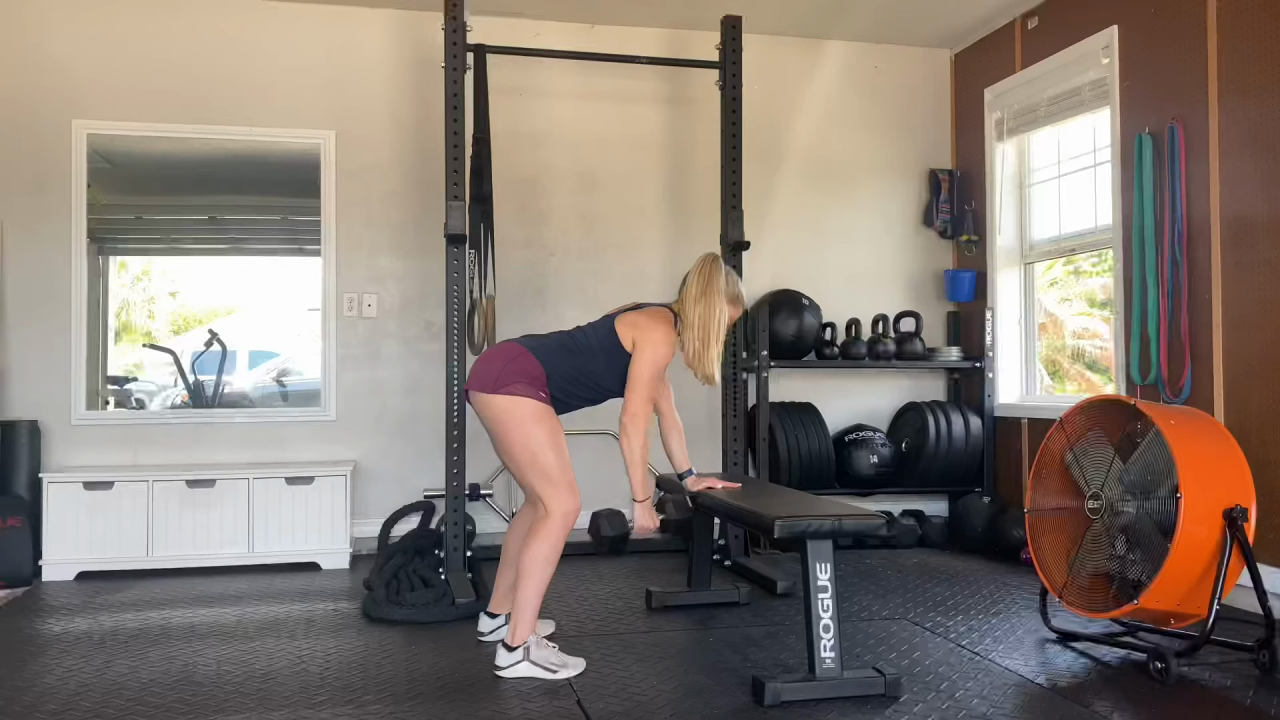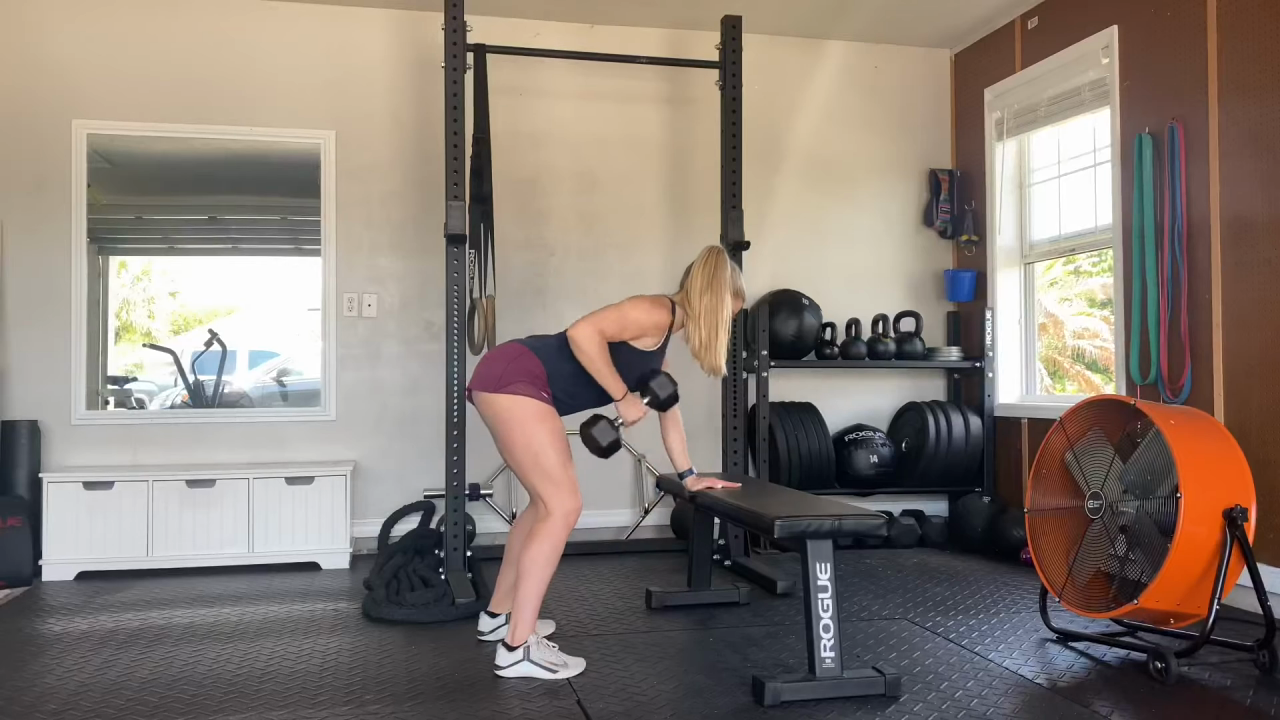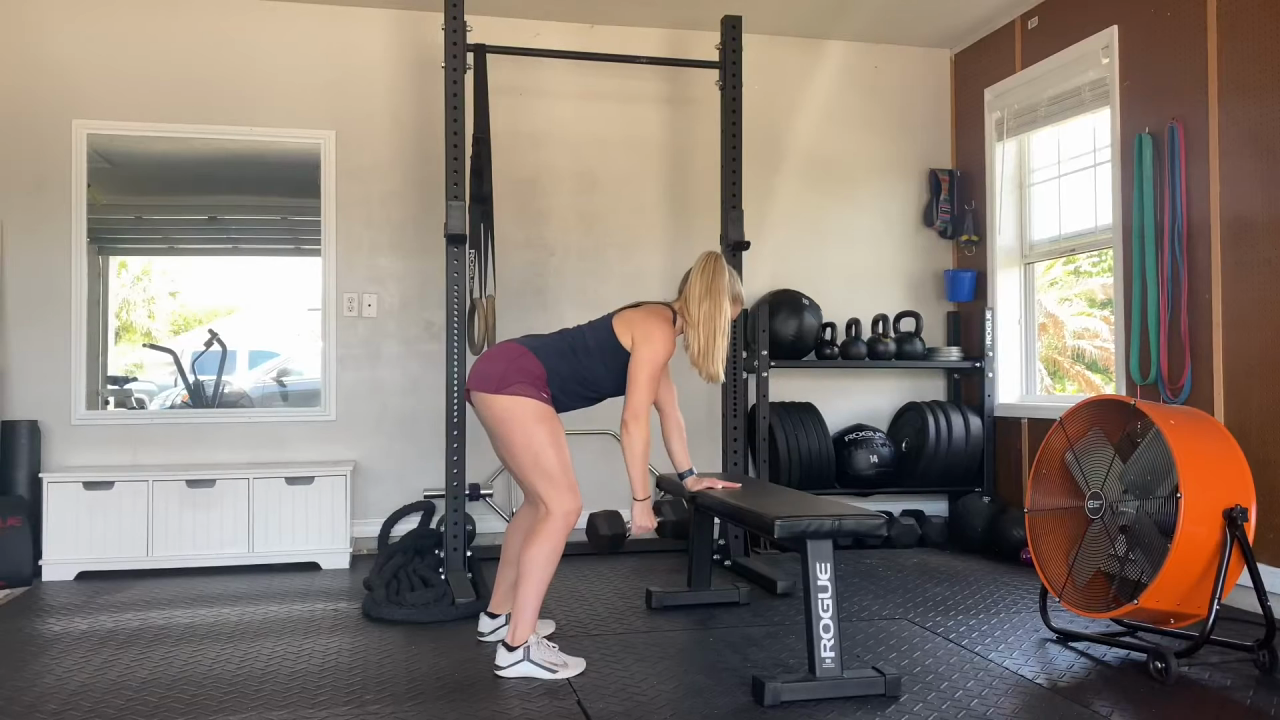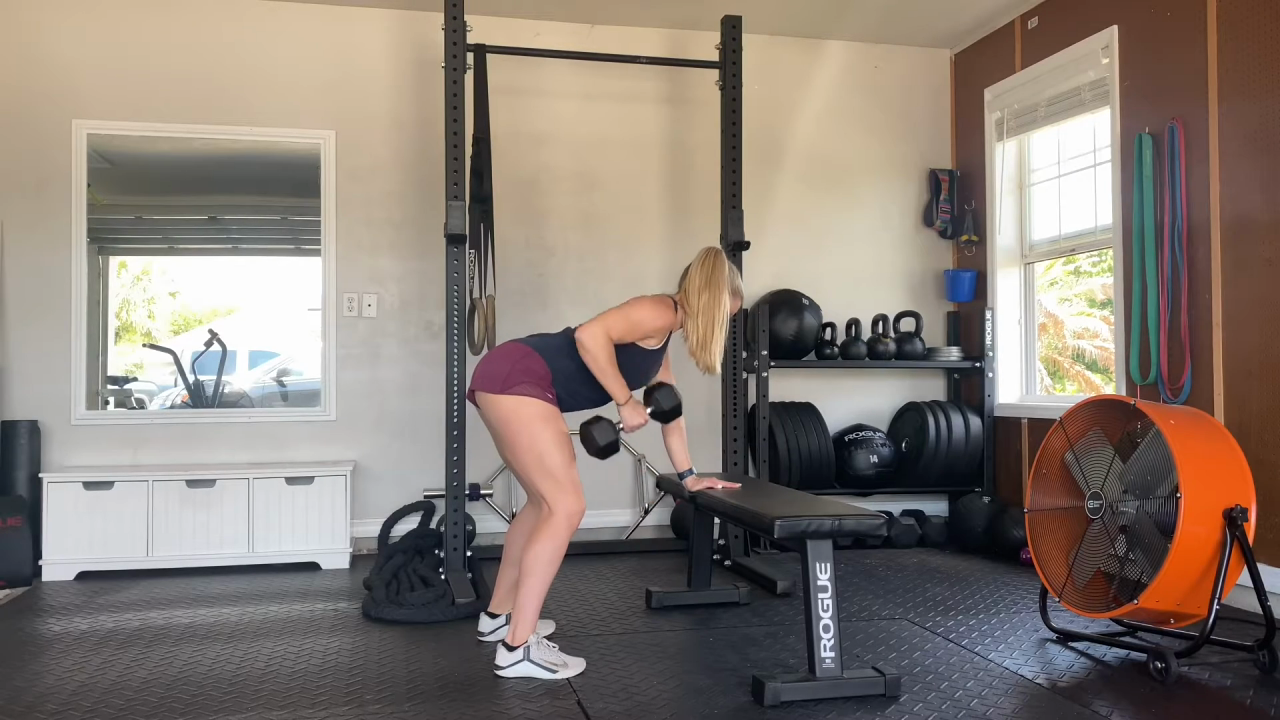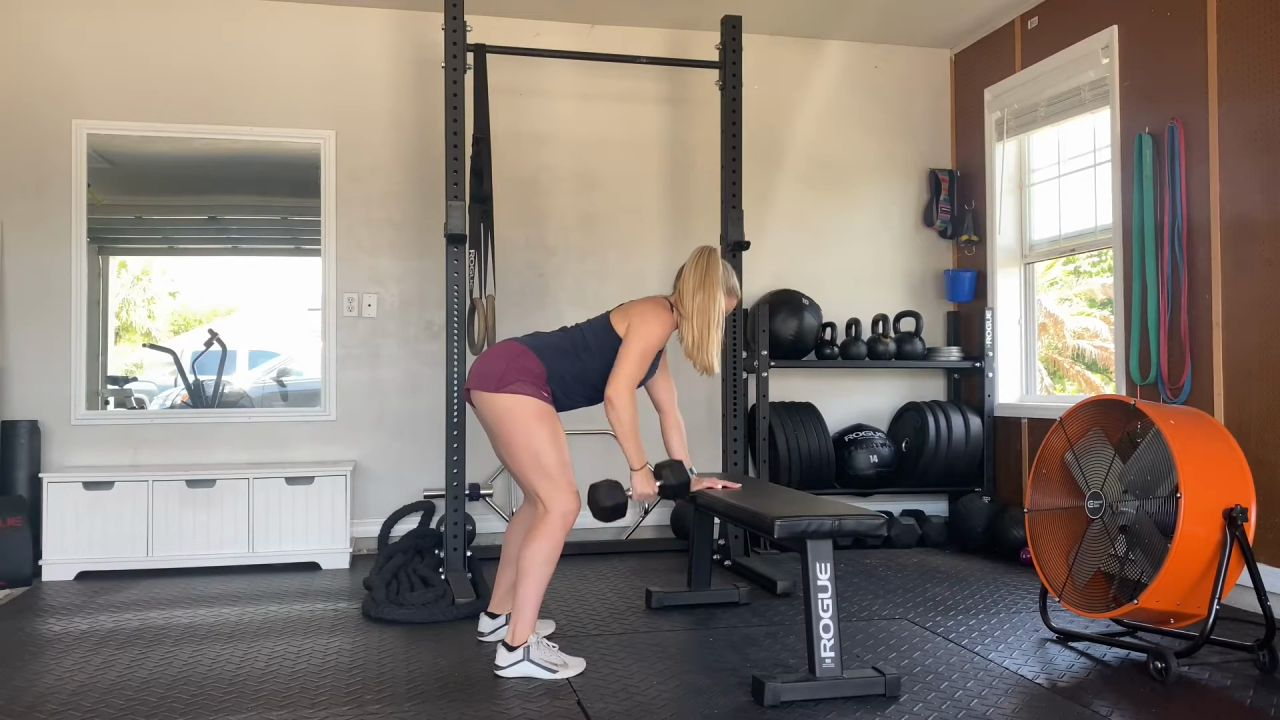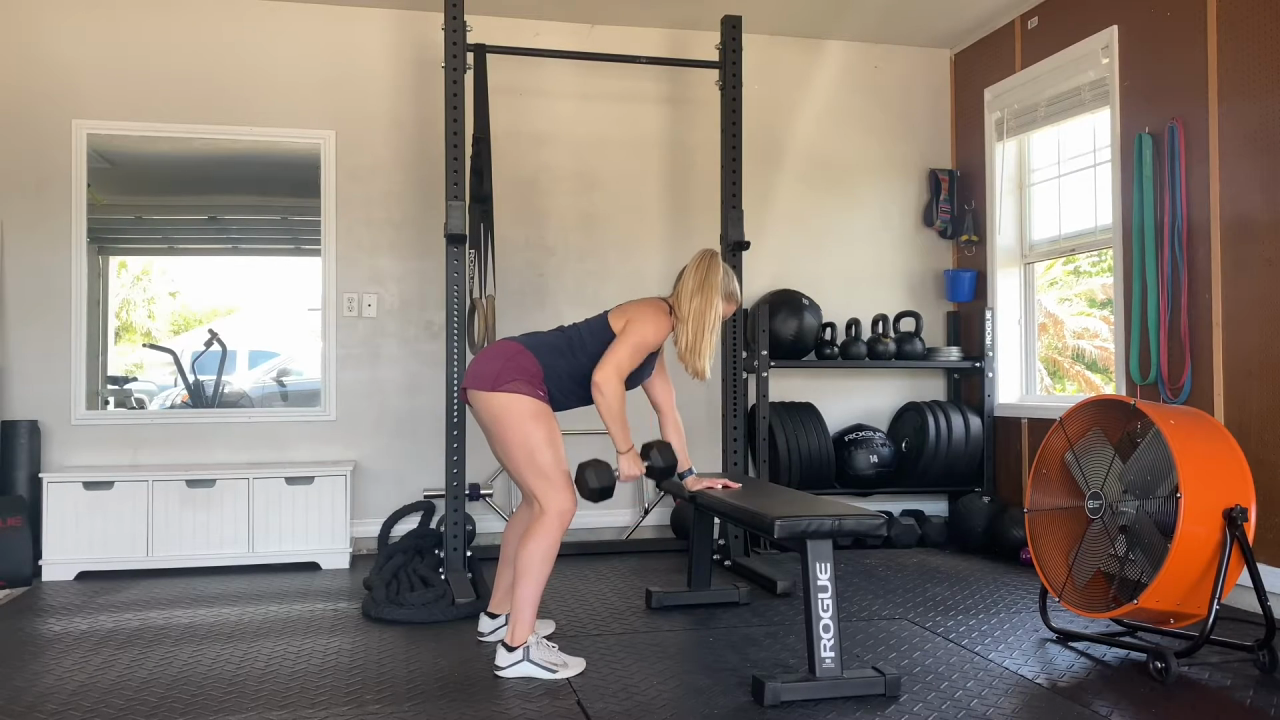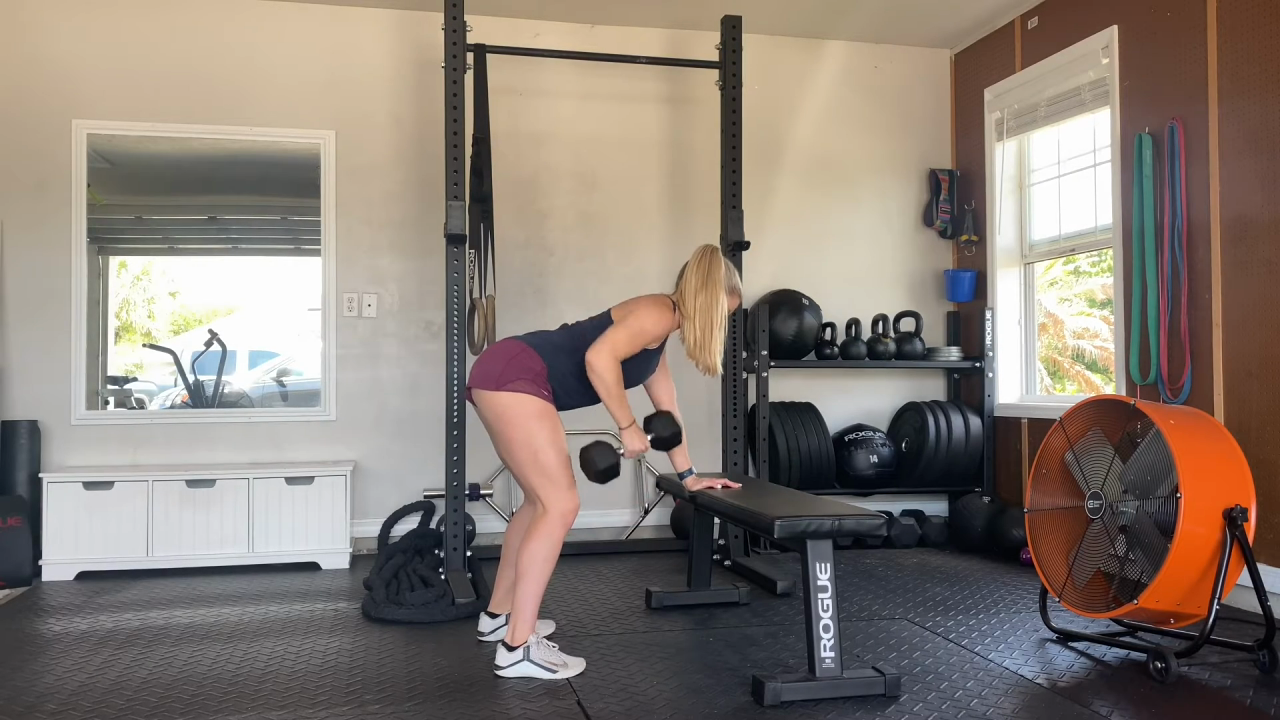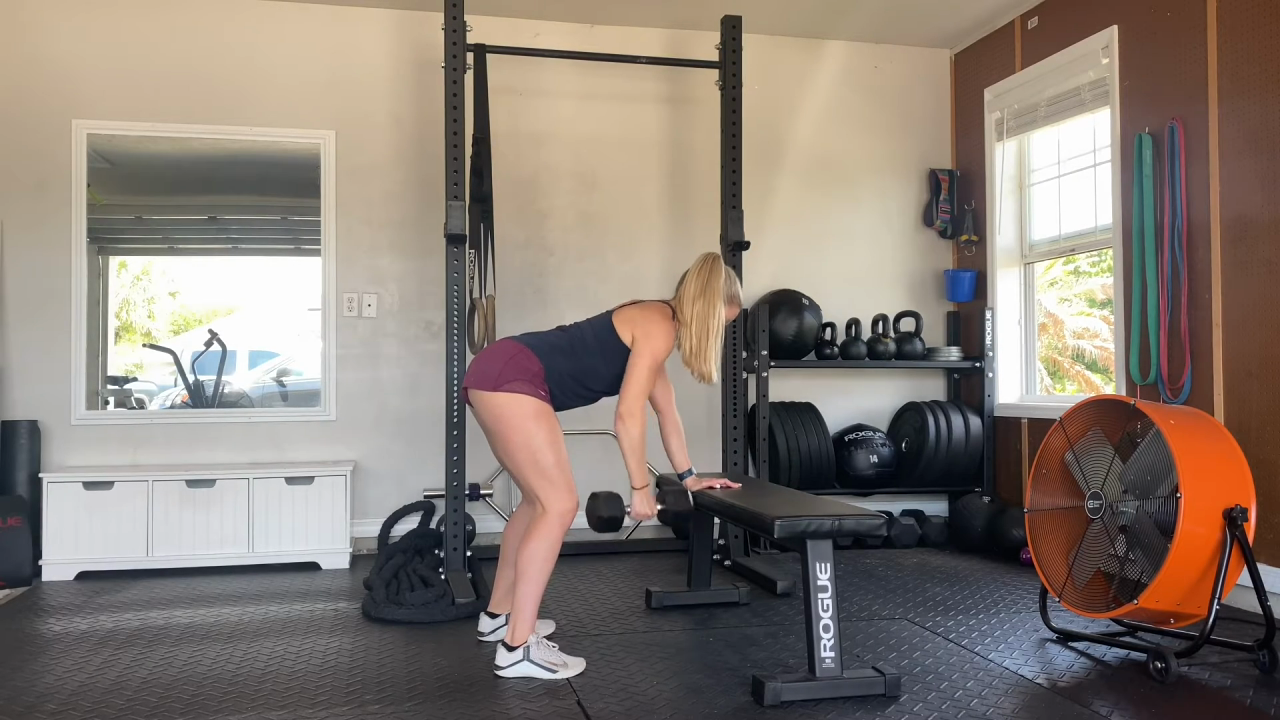
dt=0.5s
person 1, frame 1
left shoulder: (653, 324)
right shoulder: (660, 331)
left elbow: (665, 410)
right elbow: (634, 422)
left wrist: (688, 477)
right wrist: (642, 501)
left hip: (502, 377)
right hip: (512, 379)
left knee: (543, 502)
right knee: (561, 507)
left ankle: (498, 615)
right ankle: (518, 648)
person 1, frame 2
left shoulder: (660, 330)
right shoulder: (656, 312)
left elbow: (666, 406)
right elbow: (582, 333)
left wrist: (688, 476)
right wrist: (624, 398)
left hip: (508, 380)
right hip: (515, 378)
left knee: (547, 502)
right knee: (563, 507)
left ankle: (499, 615)
right ankle: (518, 649)
person 1, frame 3
left shoulder: (656, 327)
right shoulder: (659, 329)
left elbow: (668, 409)
right elbow: (634, 419)
left wrist: (688, 477)
right wrist: (642, 500)
left hip: (501, 377)
right hip: (513, 380)
left knee: (542, 502)
right knee: (562, 507)
left ankle: (498, 615)
right ankle: (518, 647)
person 1, frame 4
left shoulder: (659, 335)
right shoulder: (659, 313)
right elbow: (589, 336)
left wrist: (688, 476)
right wrist: (624, 402)
left hip: (509, 379)
right hip: (517, 378)
left knee: (546, 502)
right knee: (566, 508)
left ankle: (499, 614)
right ankle: (518, 647)
person 1, frame 5
left shoulder: (656, 328)
right shoulder: (657, 317)
left elbow: (668, 408)
right elbow: (617, 394)
left wrist: (686, 477)
right wrist: (639, 468)
left hip: (506, 378)
right hip: (514, 377)
left knee: (543, 500)
right knee: (561, 506)
left ankle: (499, 614)
right ankle: (518, 647)
person 1, frame 6
left shoulder: (654, 335)
right shoulder: (655, 318)
left elbow: (665, 408)
right elbow: (604, 381)
left wrist: (688, 475)
right wrist: (625, 452)
left hip: (503, 377)
right hip: (509, 376)
left knee: (541, 500)
right knee: (557, 506)
left ankle: (499, 615)
right ankle: (517, 647)
person 1, frame 7
left shoulder: (657, 333)
right shoulder: (658, 313)
left elbow: (666, 404)
right elbow: (599, 358)
left wrist: (687, 476)
right wrist: (628, 428)
left hip: (507, 377)
right hip: (515, 375)
left knee: (543, 501)
right knee: (560, 506)
left ankle: (499, 615)
right ankle: (518, 647)
person 1, frame 8
left shoulder: (653, 328)
right shoulder: (659, 324)
left elbow: (666, 407)
right elbow: (629, 413)
left wrist: (686, 477)
right wrist: (640, 489)
left hip: (502, 376)
right hip: (510, 376)
left knee: (541, 500)
right knee: (559, 505)
left ankle: (499, 614)
right ankle: (518, 647)
